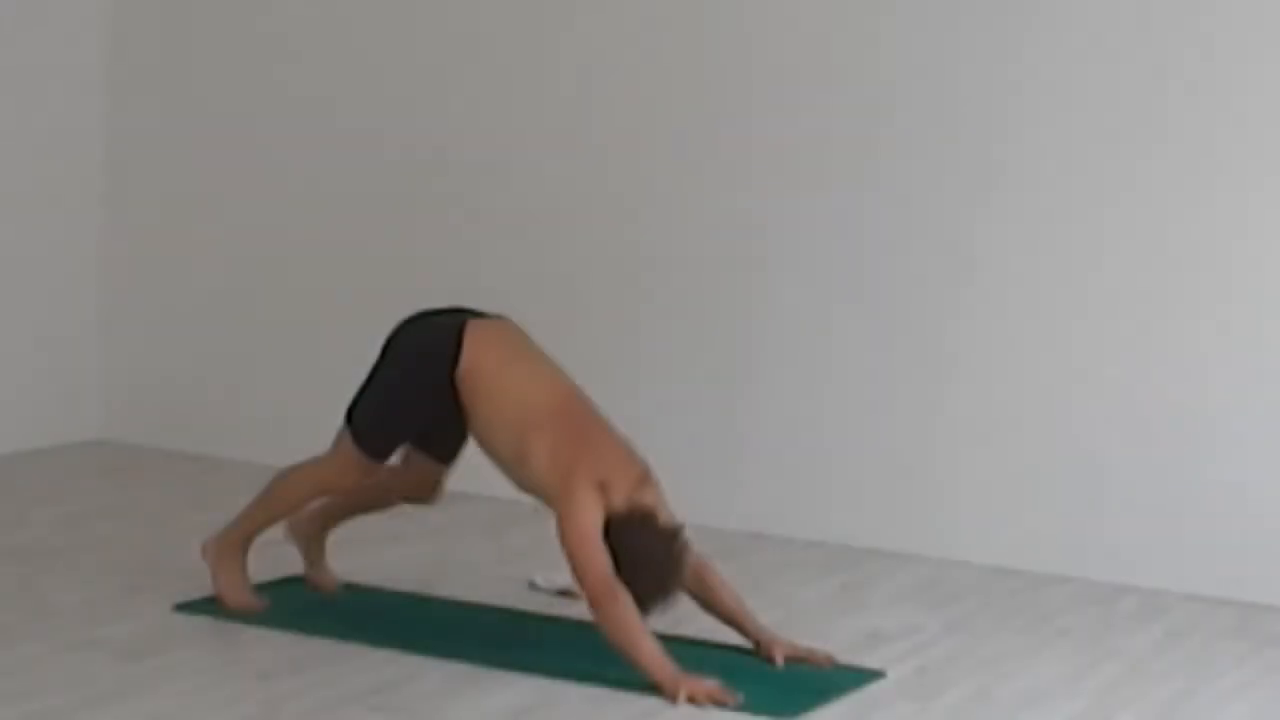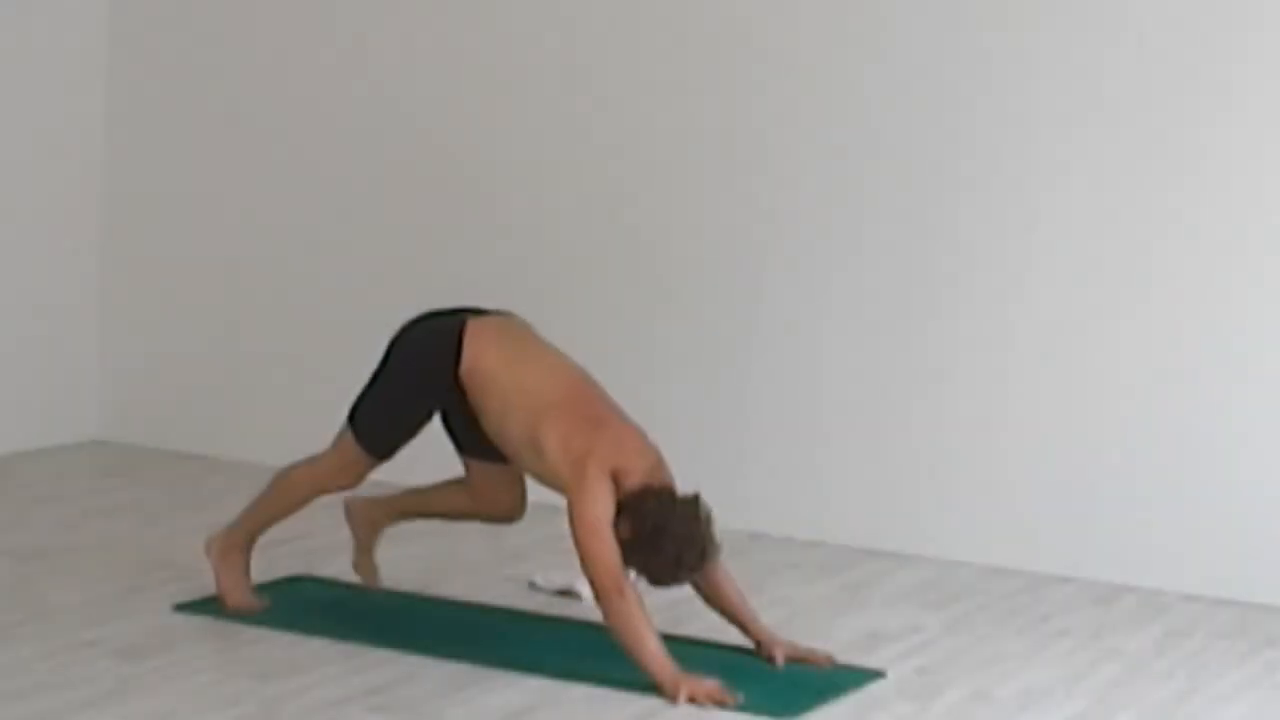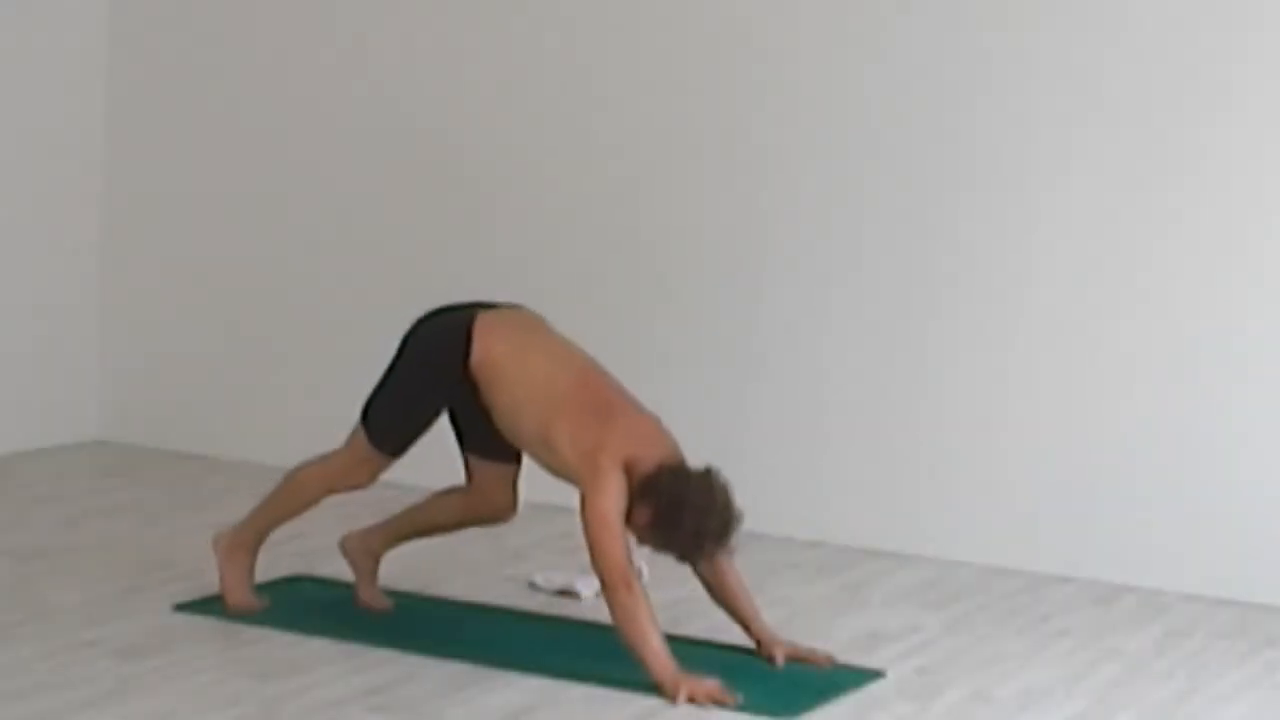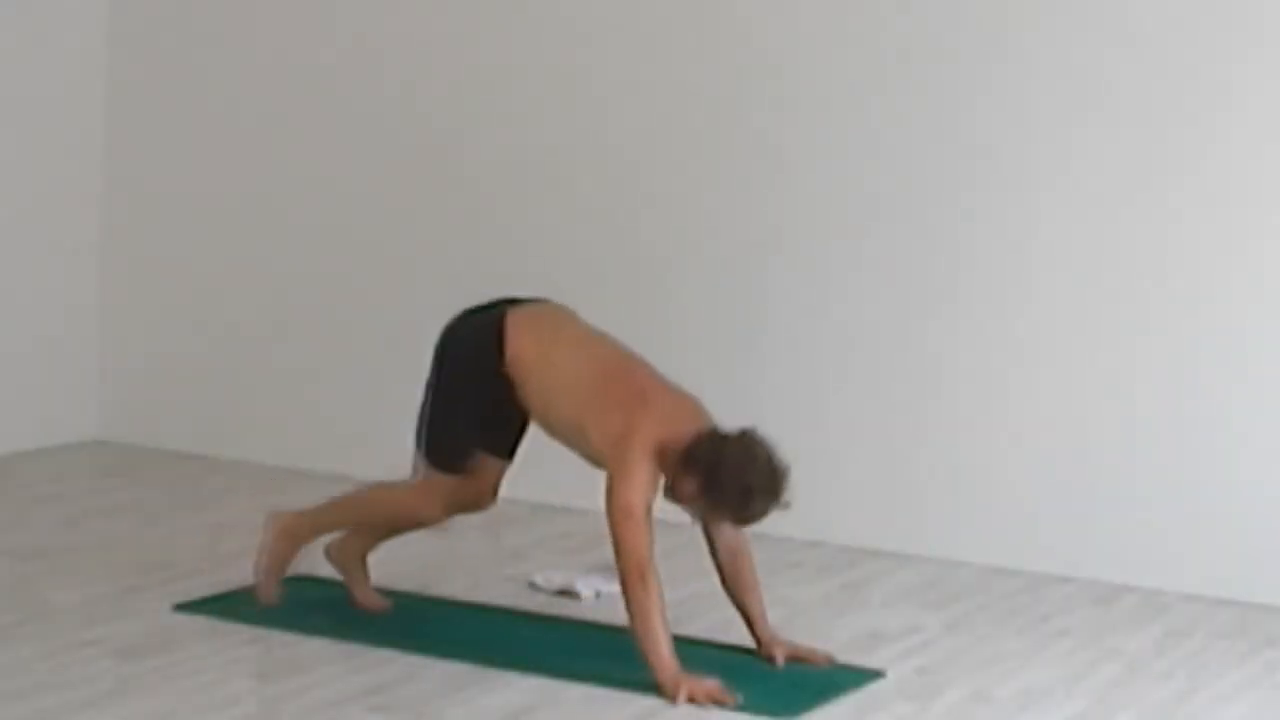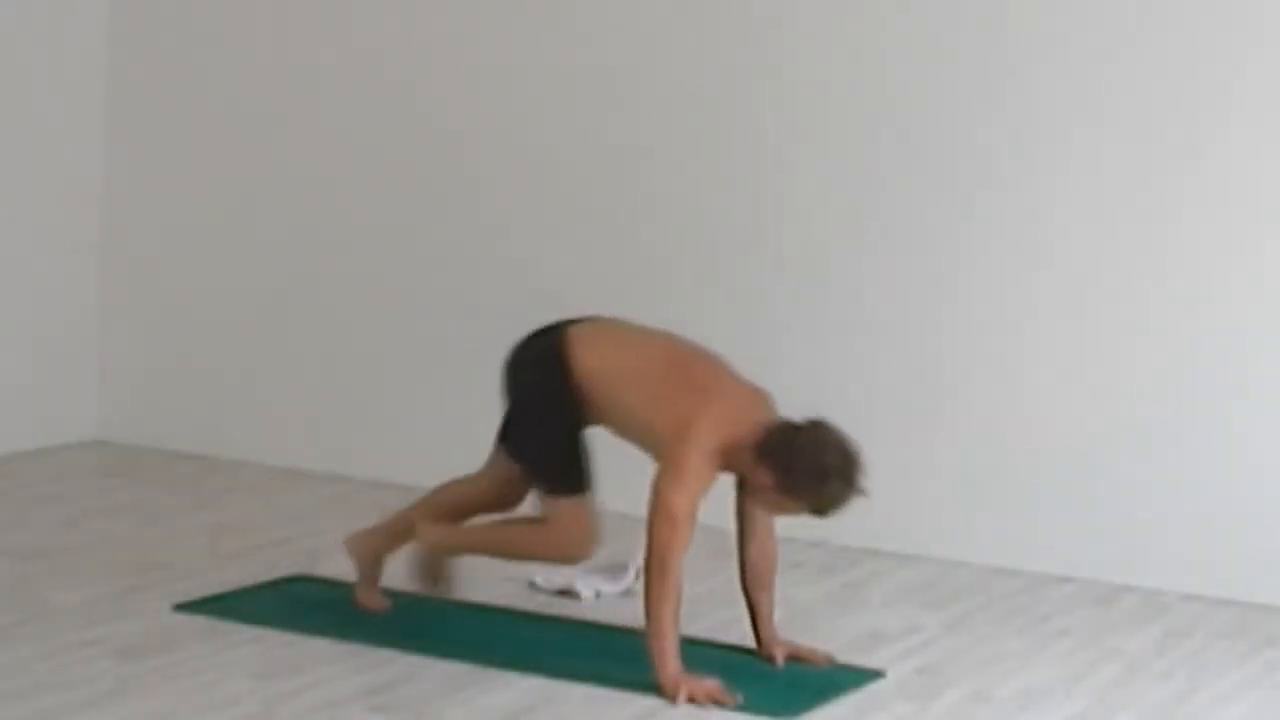
dt=0.4s
person 1, frame 1
left shoulder: (638, 488)
right shoulder: (583, 491)
left elbow: (692, 565)
right elbow: (604, 596)
left wrist: (763, 636)
right wrist: (671, 678)
left hip: (478, 345)
right hip: (437, 351)
left knee: (419, 485)
right knee: (344, 470)
left ankle: (312, 528)
right ankle: (228, 546)
person 1, frame 2
left shoulder: (650, 470)
right shoulder: (594, 478)
left elbow: (701, 558)
right elbow: (611, 589)
left wrist: (764, 636)
right wrist: (672, 678)
left hip: (485, 344)
right hip: (440, 351)
left knee: (502, 504)
right knee: (343, 467)
left ankle: (375, 515)
right ankle: (231, 544)
person 1, frame 3
left shoulder: (664, 457)
right shoulder: (608, 469)
left elbow: (709, 551)
right elbow: (620, 583)
left wrist: (765, 636)
right wrist: (671, 678)
left hip: (497, 338)
right hip: (452, 345)
left knee: (494, 504)
right knee: (356, 467)
left ankle: (370, 546)
right ankle: (239, 542)
person 1, frame 4
left shoulder: (702, 436)
right shoulder: (639, 452)
left elbow: (729, 541)
right elbow: (637, 572)
left wrist: (766, 635)
right wrist: (671, 676)
left hip: (526, 332)
right hip: (482, 345)
left knee: (476, 491)
right knee: (432, 501)
left ankle: (352, 549)
right ankle: (292, 530)
person 1, frame 5
left shoulder: (764, 428)
right shoulder: (700, 448)
left elbow: (757, 538)
right elbow: (663, 564)
left wrist: (769, 636)
right wrist: (671, 675)
left hip: (576, 357)
right hip: (548, 368)
left knee: (499, 487)
right knee: (574, 541)
left ankle: (374, 542)
right ankle: (440, 540)
